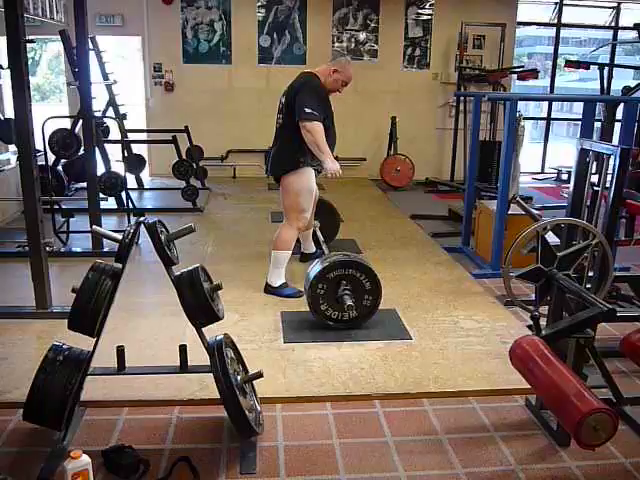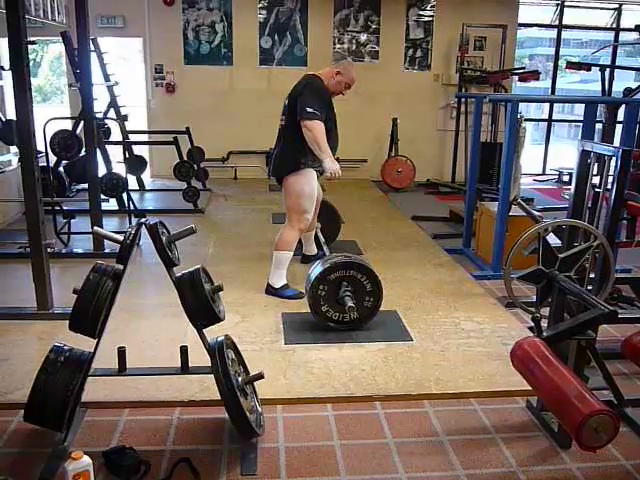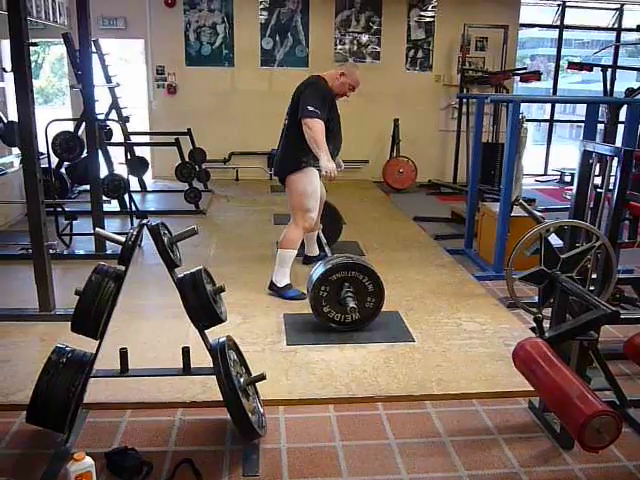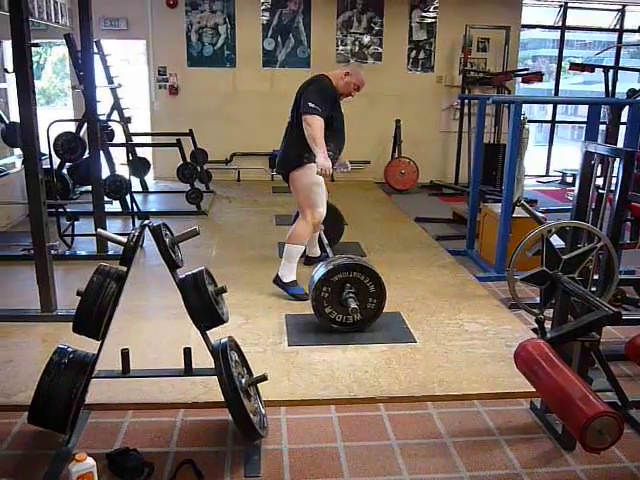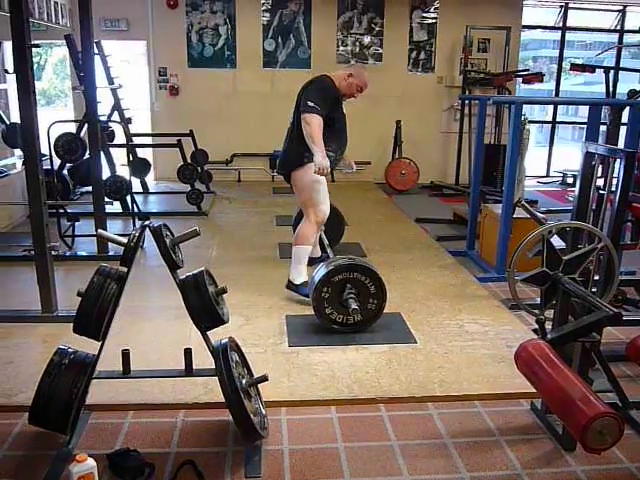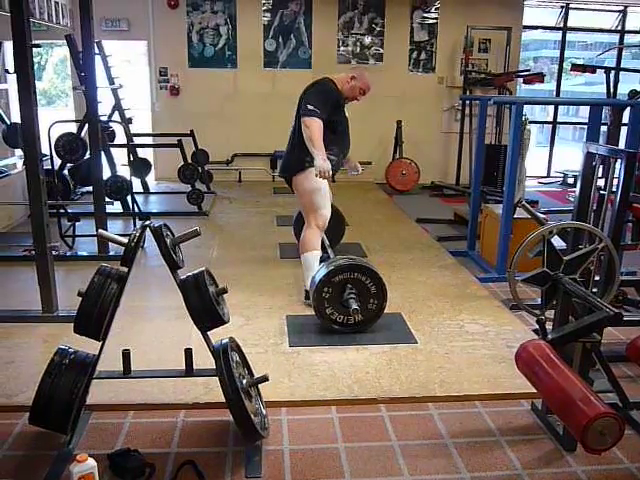
dt=0.1s
person 1, frame 1
left shoulder: (306, 84)
right shoulder: (312, 87)
right elbow: (309, 126)
left wrist: (322, 157)
right wrist: (328, 159)
left hip: (294, 160)
right hip: (296, 163)
left knee: (310, 203)
right knee: (295, 220)
left ankle: (309, 250)
right ankle: (274, 281)
person 1, frame 2
left shoulder: (311, 87)
right shoulder: (315, 89)
right elbow: (311, 125)
left wrist: (323, 157)
right wrist: (327, 158)
left hip: (298, 162)
right hip: (298, 164)
left knee: (314, 203)
right knee: (297, 221)
left ankle: (310, 252)
right ankle: (276, 282)
person 1, frame 3
left shoulder: (322, 92)
right shoulder: (318, 88)
right elbow: (311, 123)
left wrist: (330, 157)
right wrist: (324, 158)
left hip: (304, 162)
right hip: (301, 163)
left knee: (317, 204)
right knee: (303, 219)
left ankle: (312, 253)
right ankle: (279, 281)
person 1, frame 4
left shoulder: (326, 91)
right shoulder: (321, 86)
right elbow: (311, 120)
left wrist: (336, 157)
right wrist: (321, 154)
left hip: (307, 160)
right hip: (303, 160)
left knee: (318, 207)
right knee: (311, 215)
left ankle: (313, 253)
right ankle: (286, 276)
person 1, frame 5
left shoulder: (331, 93)
right shoulder: (322, 87)
right elbow: (310, 118)
left wrist: (342, 157)
right wrist: (319, 153)
left hip: (311, 162)
right hip: (306, 161)
left knee: (319, 208)
right knee: (316, 215)
left ankle: (314, 254)
right ankle: (297, 278)
person 1, frame 6
left shoulder: (334, 96)
right shoulder: (324, 90)
right elbow: (310, 122)
left wrist: (347, 160)
right wrist: (319, 156)
left hip: (312, 165)
right hip: (307, 165)
left knee: (322, 209)
right knee: (318, 220)
left ankle: (314, 256)
right ankle: (312, 286)
